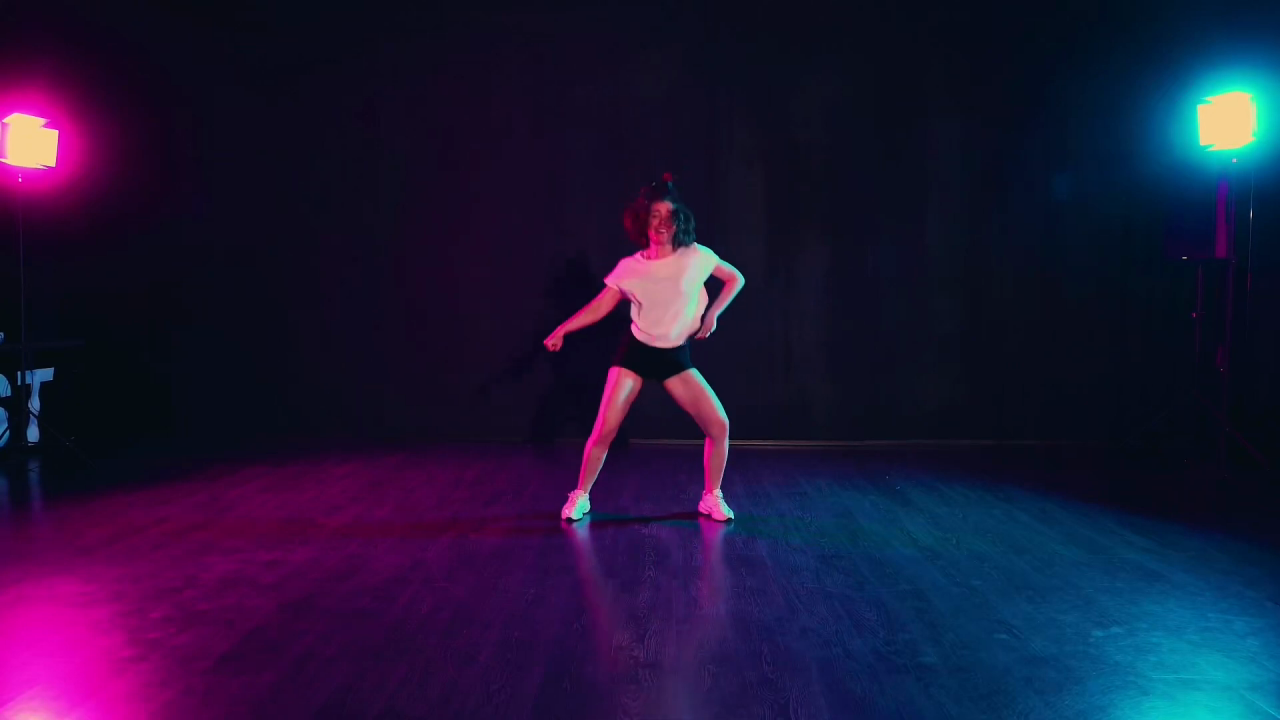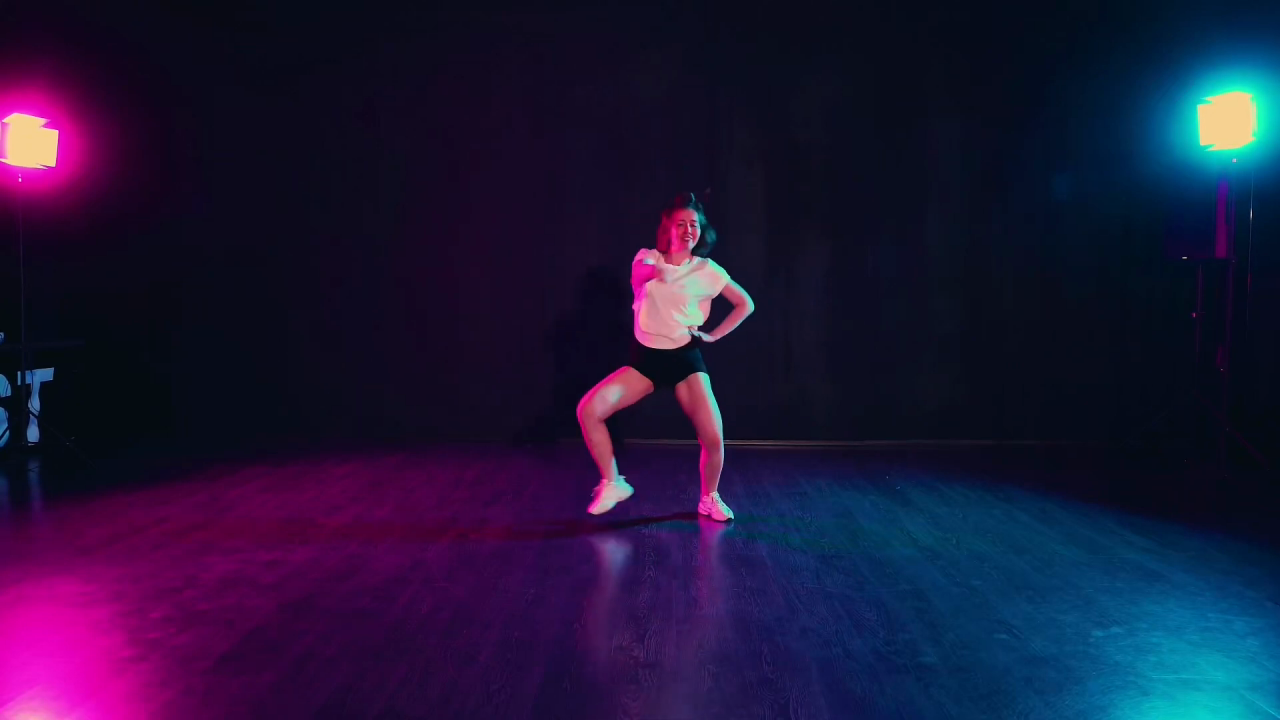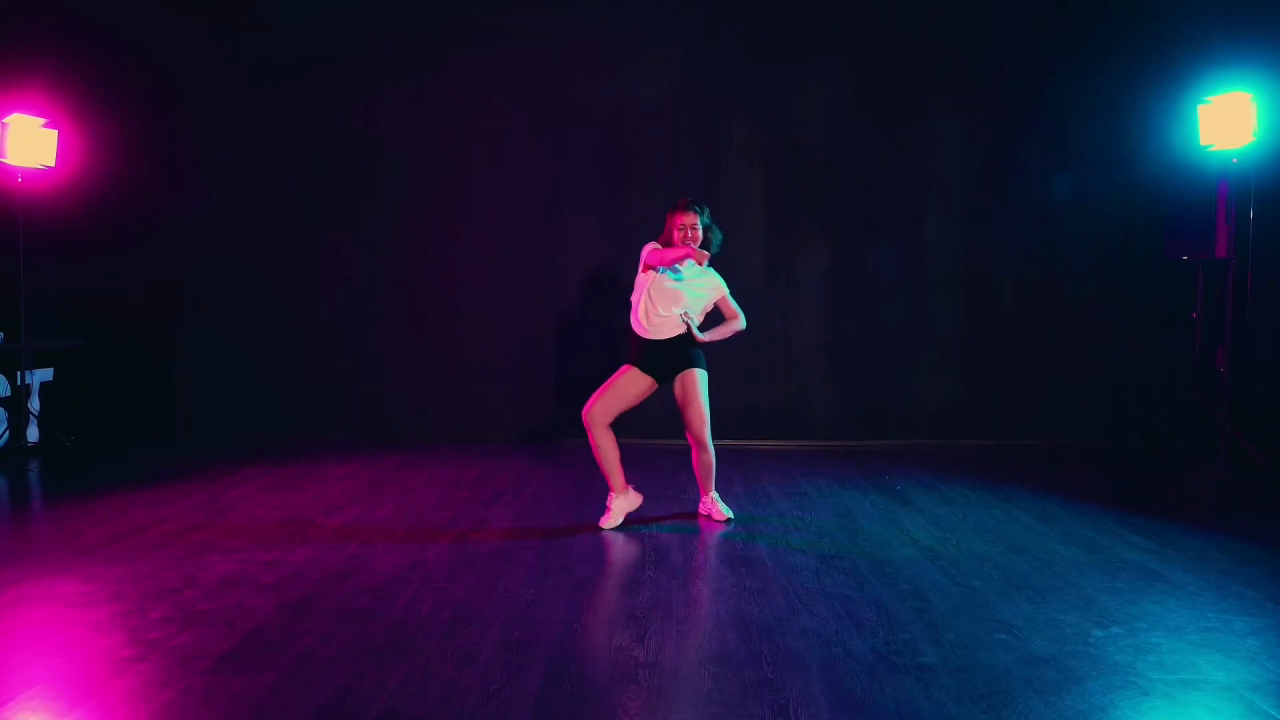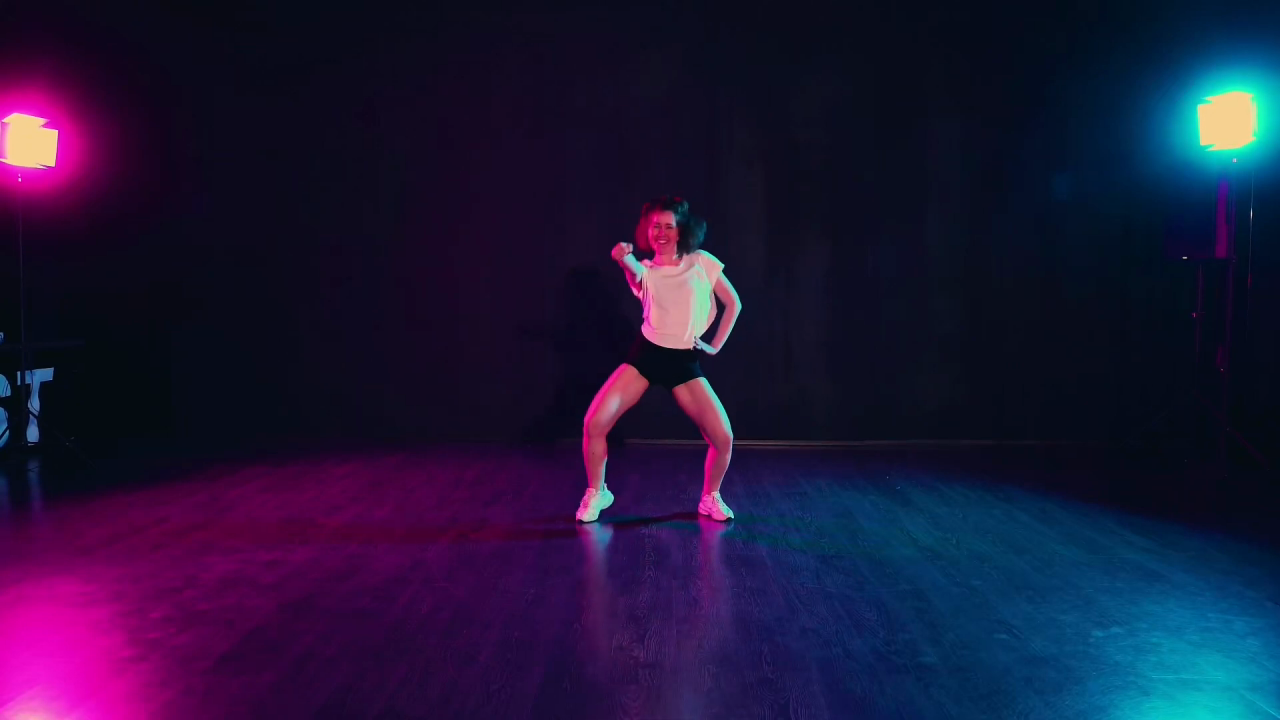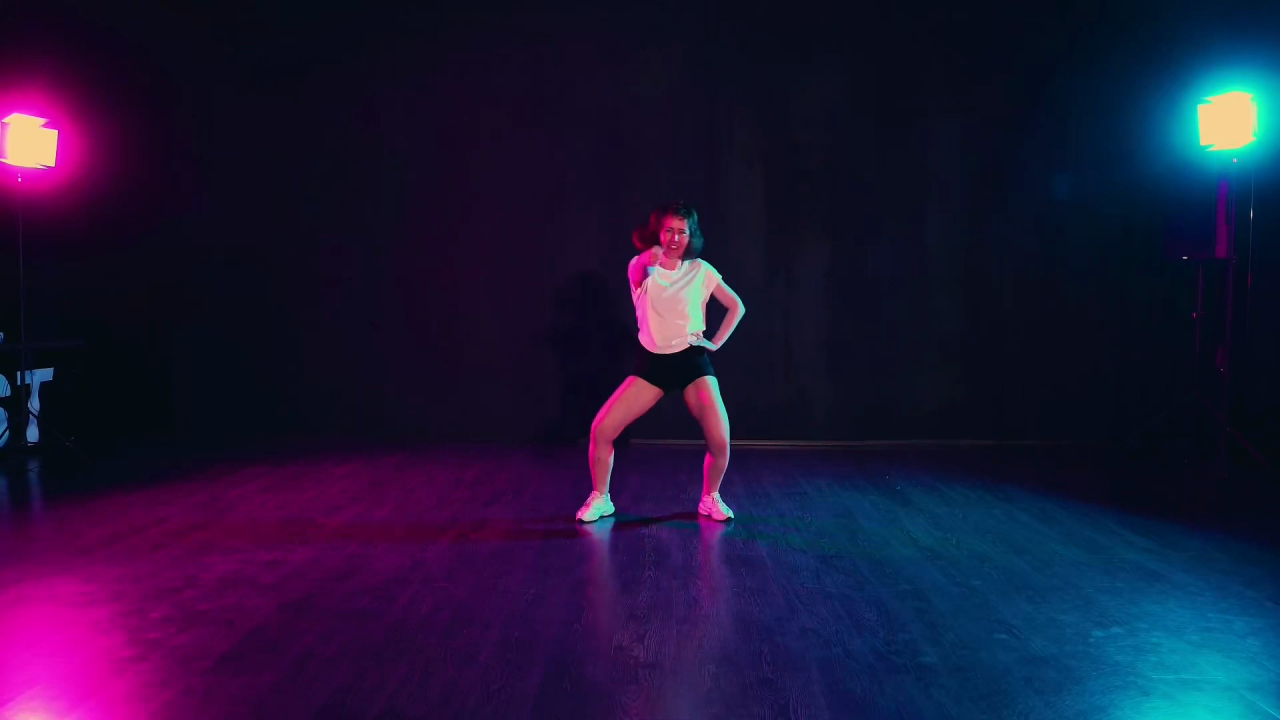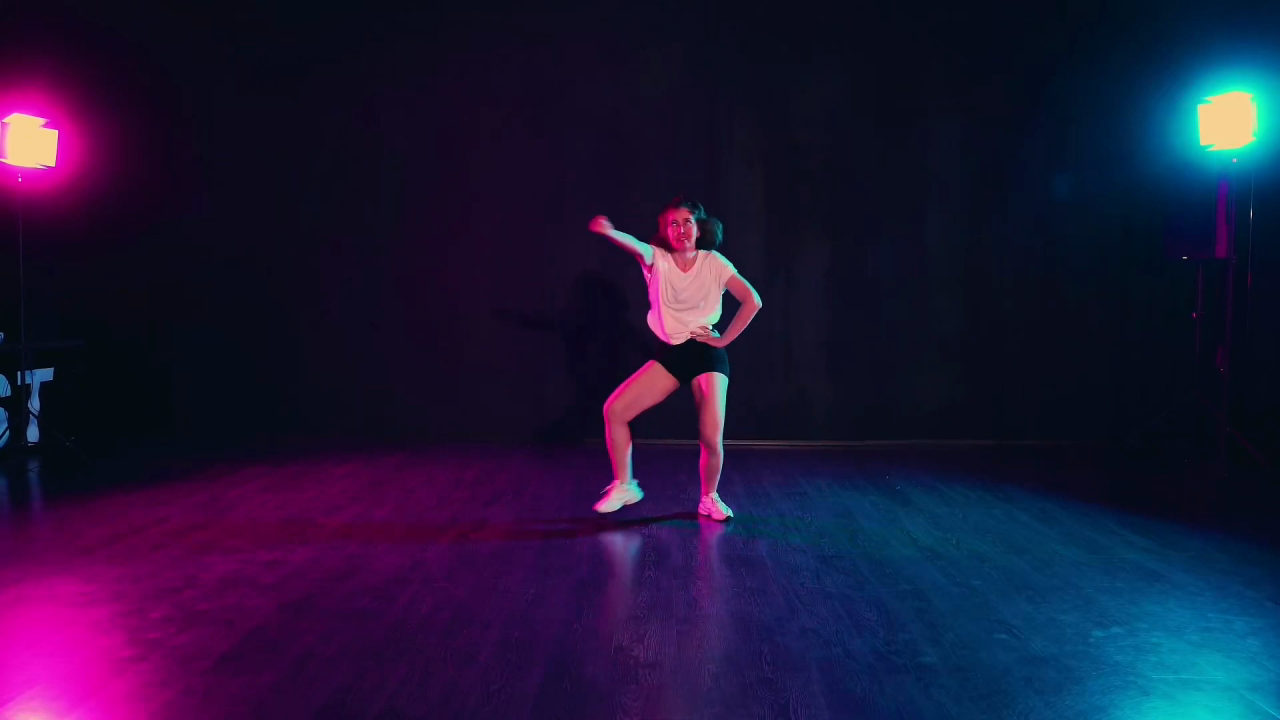
dt=0.2s
person 1, frame 1
left shoulder: (696, 255)
right shoulder: (629, 267)
left elbow: (736, 279)
right elbow: (598, 307)
left wrist: (713, 314)
right wrist: (562, 330)
left hip: (675, 357)
right hip: (636, 352)
left knee: (719, 425)
right knee: (605, 430)
left ankle: (712, 496)
right ankle: (580, 495)
person 1, frame 2
left shoulder: (708, 270)
right shoulder: (647, 258)
left elbow: (745, 305)
right elbow: (638, 275)
left wrist: (713, 334)
right wrist: (652, 271)
left hip: (686, 358)
right hip: (645, 358)
left knee: (713, 437)
right knee: (588, 410)
left ankle: (709, 498)
right ankle: (611, 484)
person 1, frame 3
left shoulder: (709, 278)
right shoulder: (653, 252)
left elbow: (738, 320)
right elbow: (659, 261)
left wrist: (703, 336)
right wrist: (686, 253)
left hip: (684, 353)
right hip: (645, 355)
left knee: (700, 438)
right knee: (592, 415)
left ankle: (709, 498)
right ankle: (621, 494)
person 1, frame 4
left shoulder: (705, 263)
right shoulder: (642, 269)
left elbow: (734, 304)
right elbow: (637, 273)
left wrist: (715, 346)
right wrist: (625, 259)
left hip: (685, 361)
right hip: (646, 355)
left knee: (723, 438)
right knee: (594, 424)
left ankle: (710, 498)
right ankle: (596, 493)
person 1, frame 5
left shoulder: (701, 270)
right shoulder: (642, 267)
left elbow: (737, 307)
right elbow: (642, 270)
left wrist: (715, 343)
right wrist: (649, 258)
left hip: (693, 362)
right hip: (652, 363)
left knee: (720, 441)
right knee: (601, 429)
left ankle: (710, 498)
right ankle: (600, 498)
person 1, frame 6
left shoulder: (715, 263)
right shoulder: (656, 259)
left elbow: (753, 302)
right elbow: (637, 247)
left wrist: (724, 339)
right wrist: (611, 232)
left hip: (706, 355)
right hip: (669, 354)
left knee: (711, 438)
right knee: (613, 410)
left ankle: (709, 498)
right ankle: (622, 486)
